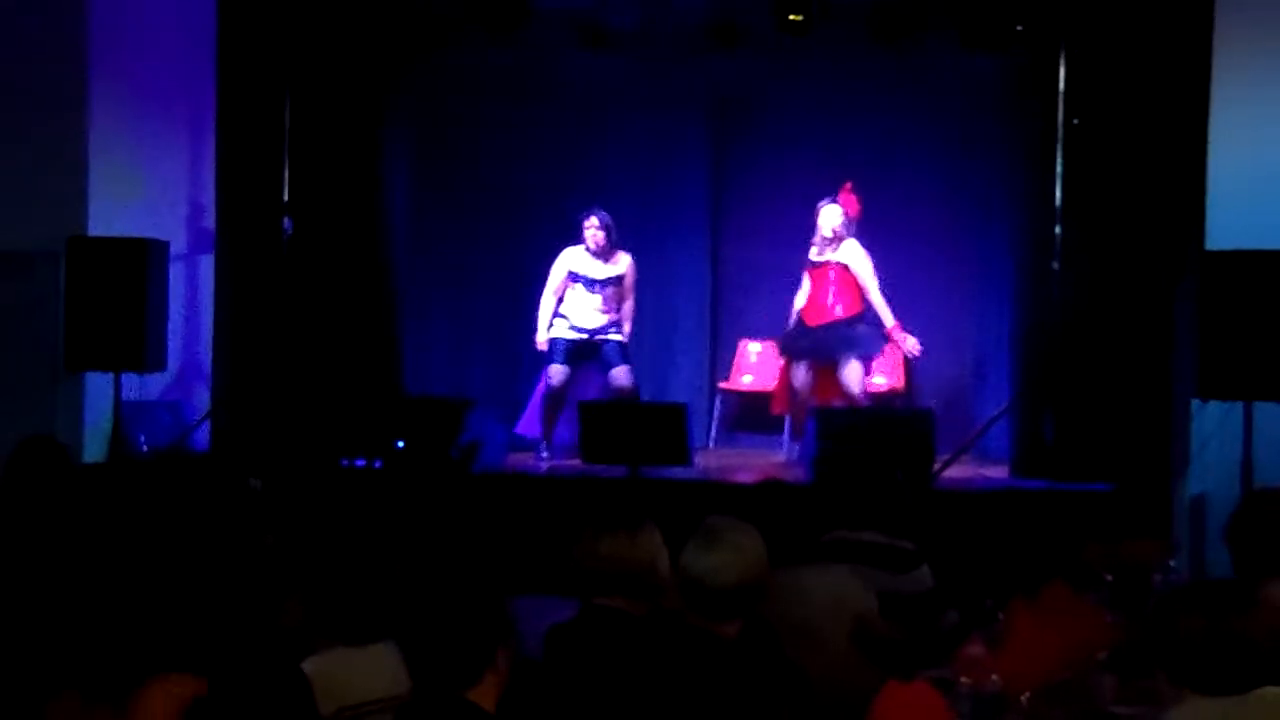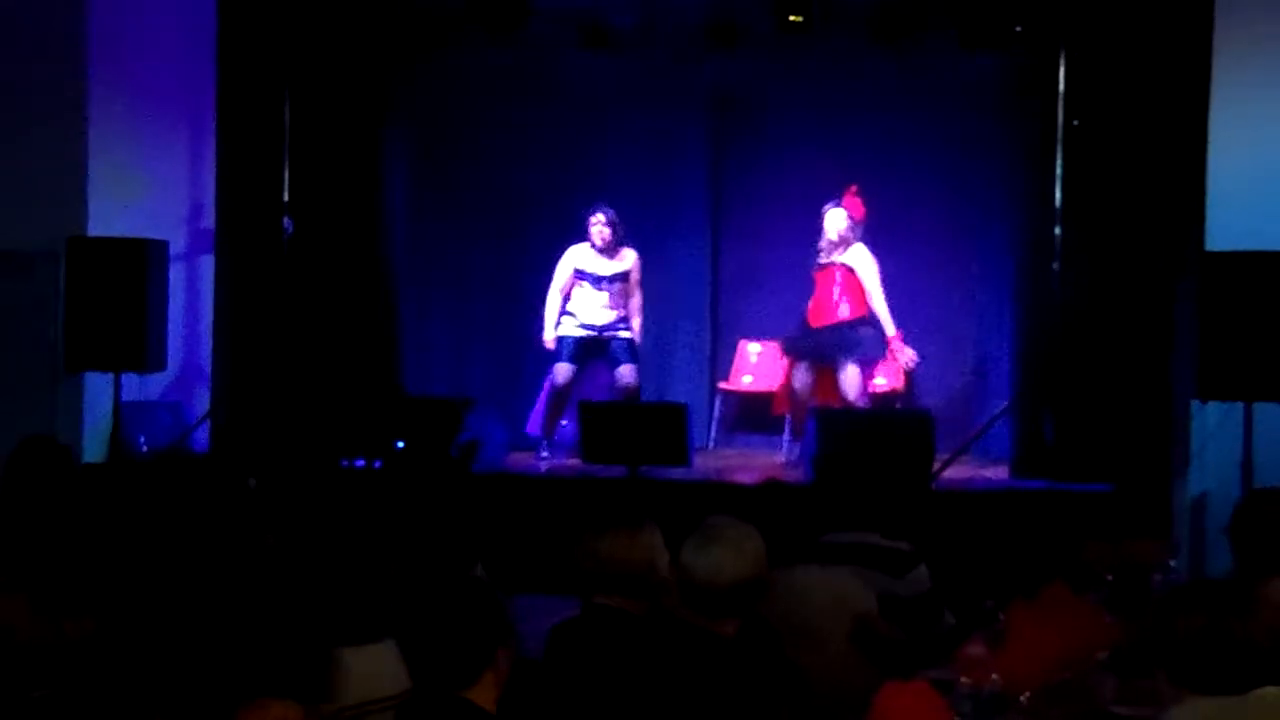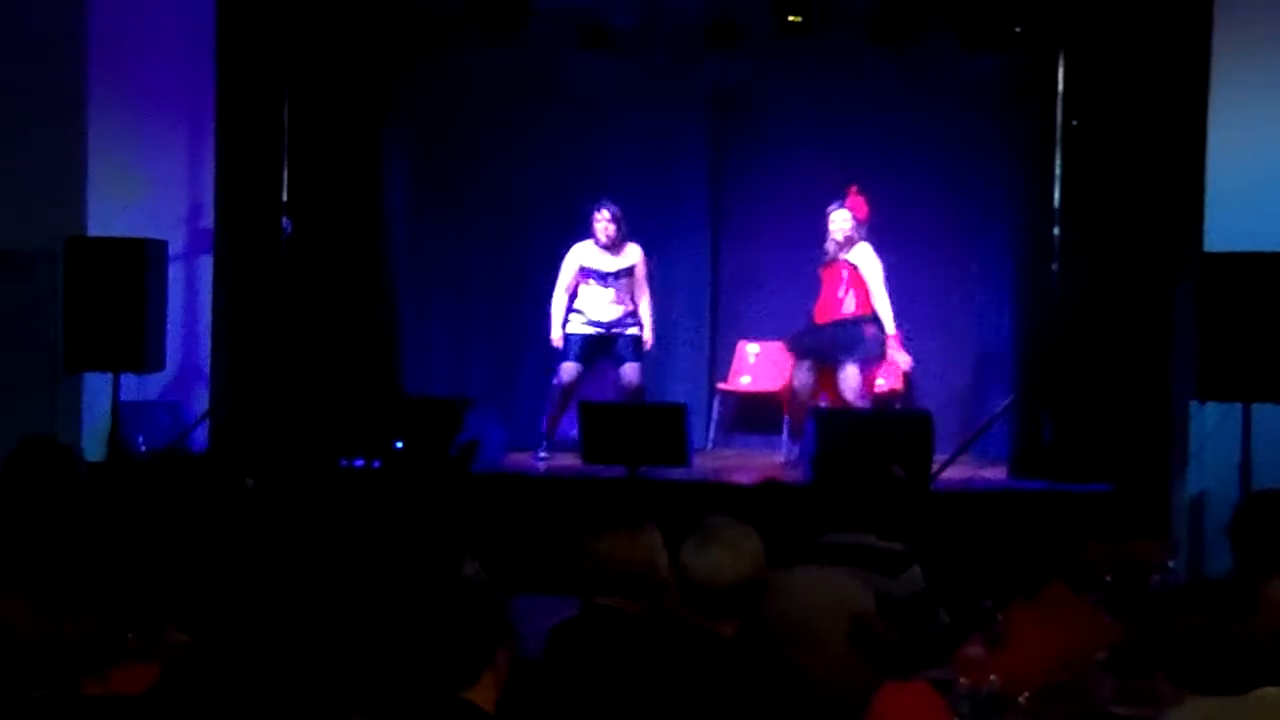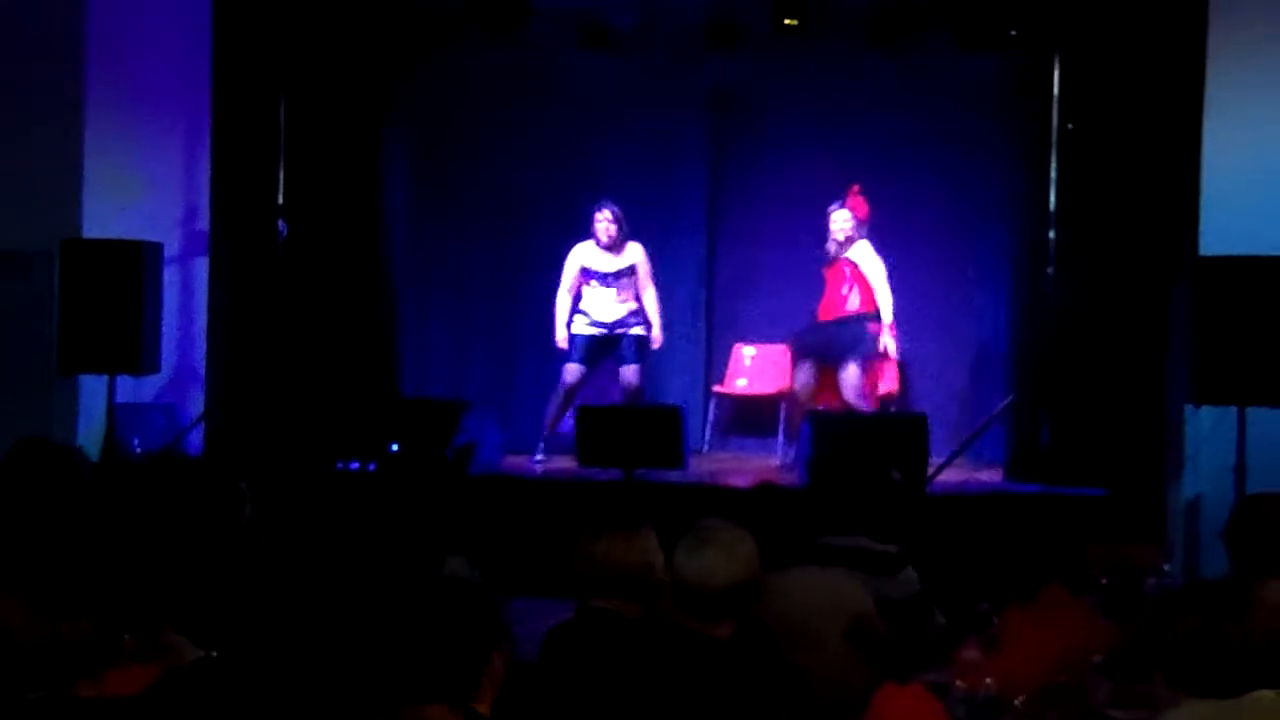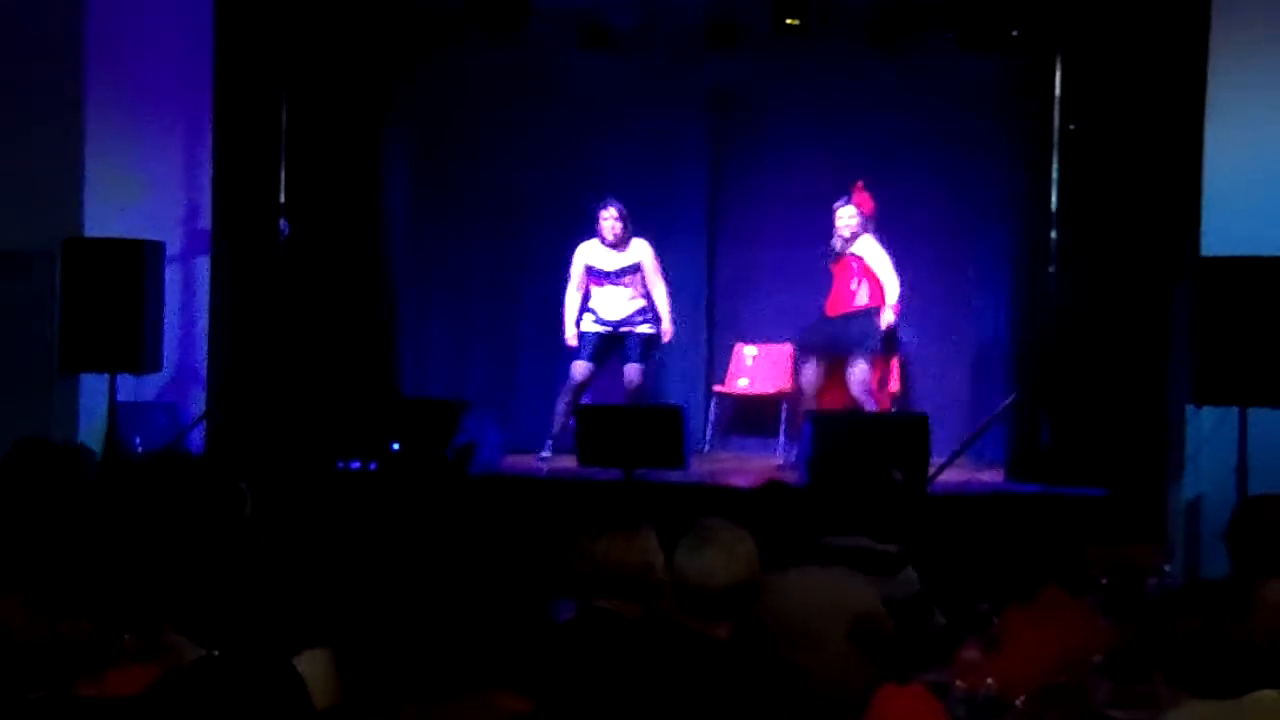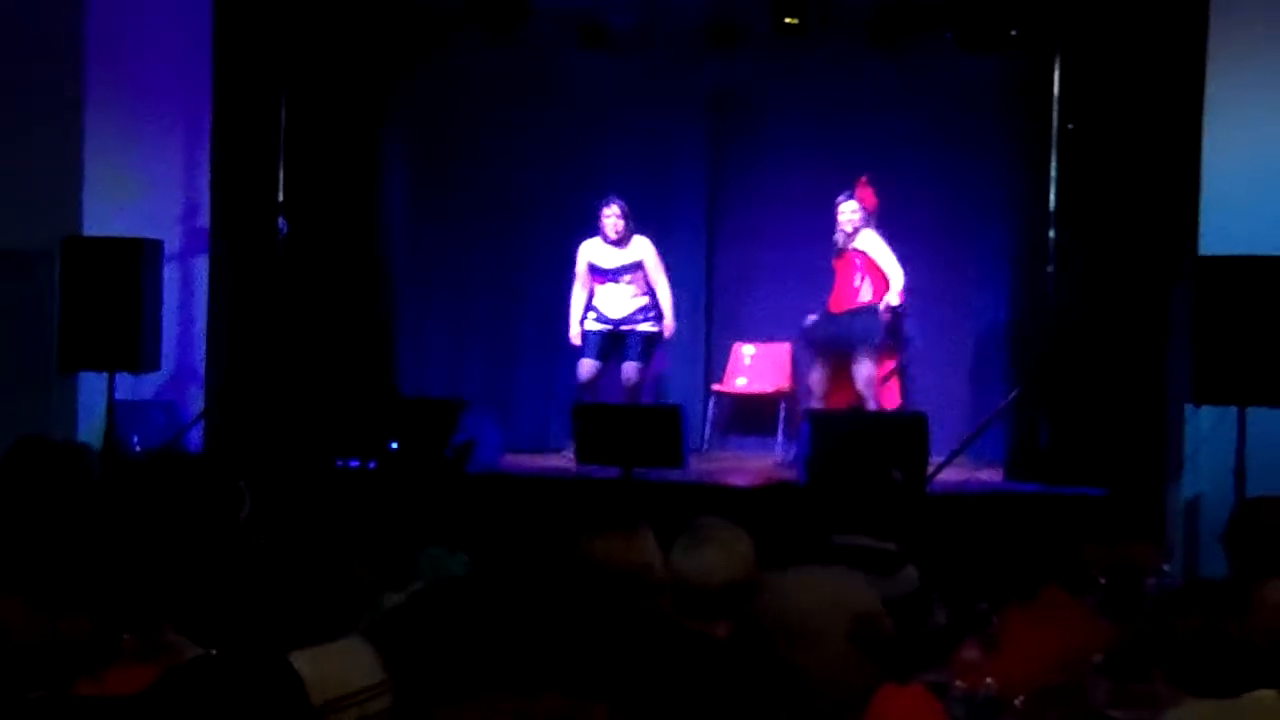
dt=0.1s
person 1, frame 1
left shoulder: (624, 261)
right shoulder: (570, 256)
left elbow: (628, 301)
right elbow: (550, 294)
left wrist: (626, 334)
right wrist: (542, 329)
left hip: (608, 333)
right hip: (568, 330)
left knee: (625, 384)
right knee: (555, 383)
right ankle: (545, 442)
person 1, frame 2
left shoulder: (629, 257)
right shoulder: (575, 254)
left elbow: (634, 297)
right elbow: (556, 292)
left wrist: (636, 330)
right wrist: (549, 328)
left hip: (616, 330)
right hip: (575, 327)
left knee: (630, 383)
right knee: (561, 381)
right ankle: (546, 441)
person 1, frame 3
left shoulder: (633, 252)
right shoulder: (579, 251)
left elbow: (642, 292)
right elbow: (562, 290)
left wrist: (648, 327)
right wrist: (556, 327)
left hip: (624, 327)
right hip: (584, 324)
left knee: (632, 381)
right knee: (566, 379)
right ankle: (545, 441)
person 1, frame 4
left shoulder: (634, 251)
right shoulder: (581, 251)
left elbow: (647, 290)
right elbow: (566, 292)
left wrist: (656, 325)
right wrist: (560, 328)
left hip: (628, 326)
right hip: (588, 324)
left knee: (631, 383)
right knee: (569, 381)
right ankle: (544, 441)
person 1, frame 5
left shoulder: (640, 248)
right shoulder: (584, 250)
left elbow: (656, 284)
right elbow: (574, 290)
left wrist: (666, 319)
right wrist: (570, 326)
left hip: (636, 321)
right hip: (597, 322)
left knee: (633, 382)
right knee: (577, 378)
right ankle: (552, 439)
person 1, frame 6
left shoulder: (641, 244)
right shoulder: (588, 248)
left elbow: (660, 282)
right elbow: (580, 288)
left wrist: (668, 316)
right wrist: (574, 324)
left hip: (638, 321)
right hip: (600, 321)
left knee: (630, 379)
right knee: (585, 375)
person 2, frame 1
left shoulder: (851, 249)
right shoulder: (814, 251)
left elbow: (873, 291)
left wrist: (893, 329)
right wrist: (791, 329)
left hip: (846, 330)
right hip: (810, 332)
left knee: (853, 388)
right knee: (799, 386)
person 2, frame 2
left shoulder: (857, 252)
right shoulder: (823, 255)
left elbow: (876, 298)
left wrist: (894, 339)
right wrist: (800, 336)
left hip: (849, 333)
right hip: (815, 334)
left knee: (850, 394)
right knee: (799, 388)
person 2, frame 3
left shoulder: (862, 250)
right shoulder: (832, 255)
left elbow: (879, 296)
left wrist: (892, 338)
left hip: (852, 331)
right hip: (822, 331)
left knee: (851, 394)
right knee: (801, 387)
person 2, frame 4
left shoulder: (862, 248)
right shoulder: (835, 255)
left elbow: (882, 290)
left wrist: (886, 328)
left hip: (854, 329)
right hip: (826, 329)
left knee: (851, 394)
right knee: (801, 389)
person 2, frame 5
left shoulder: (866, 242)
right shoulder: (842, 250)
left elbow: (890, 280)
left wrist: (890, 307)
left hip: (861, 323)
right hip: (834, 324)
left knee: (859, 391)
right knee: (808, 386)
person 2, frame 6
left shoulder: (868, 236)
right shoulder: (844, 246)
left elbow: (895, 271)
left wrist: (895, 292)
right wrist: (822, 316)
left hip: (865, 319)
right hip: (838, 321)
left knee: (864, 387)
right knee: (816, 386)
